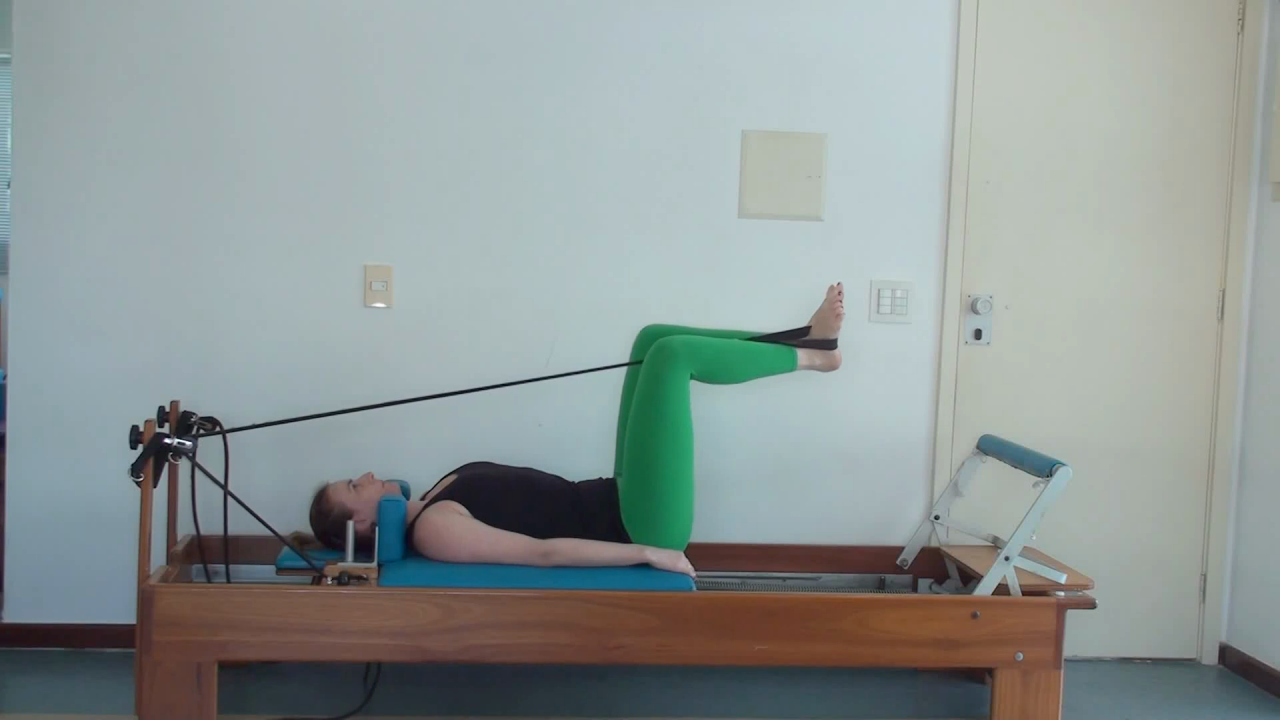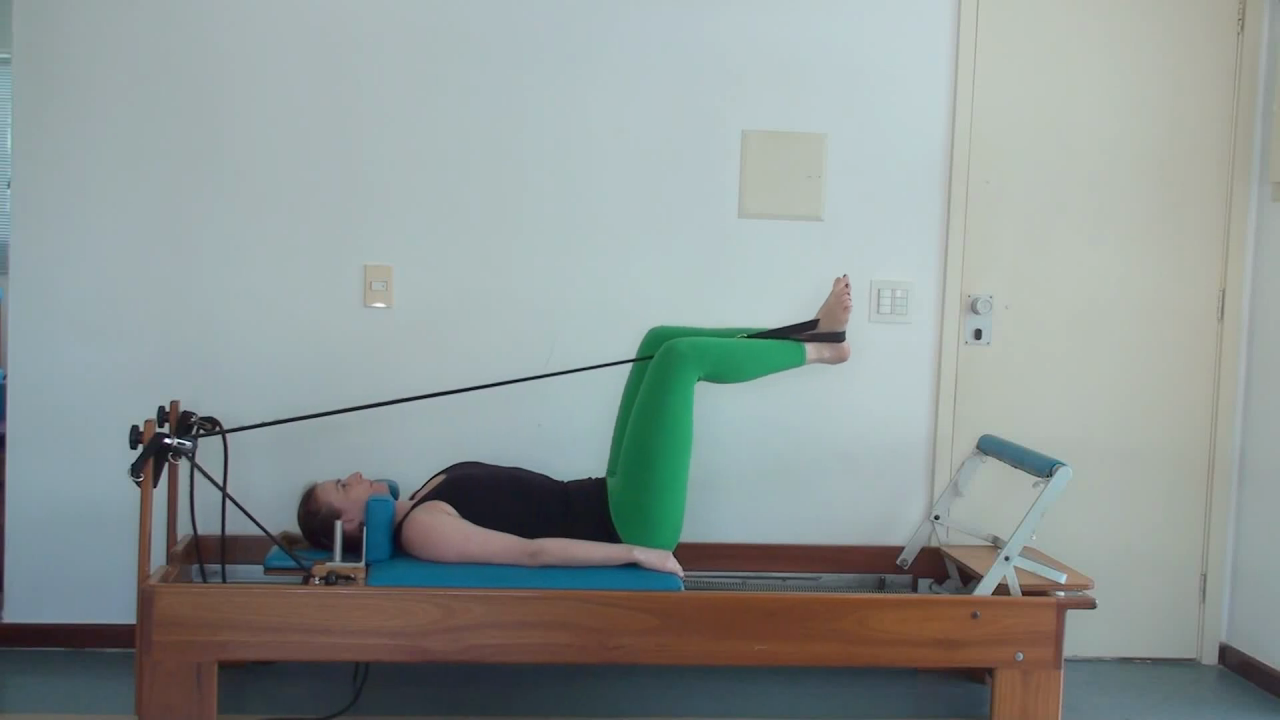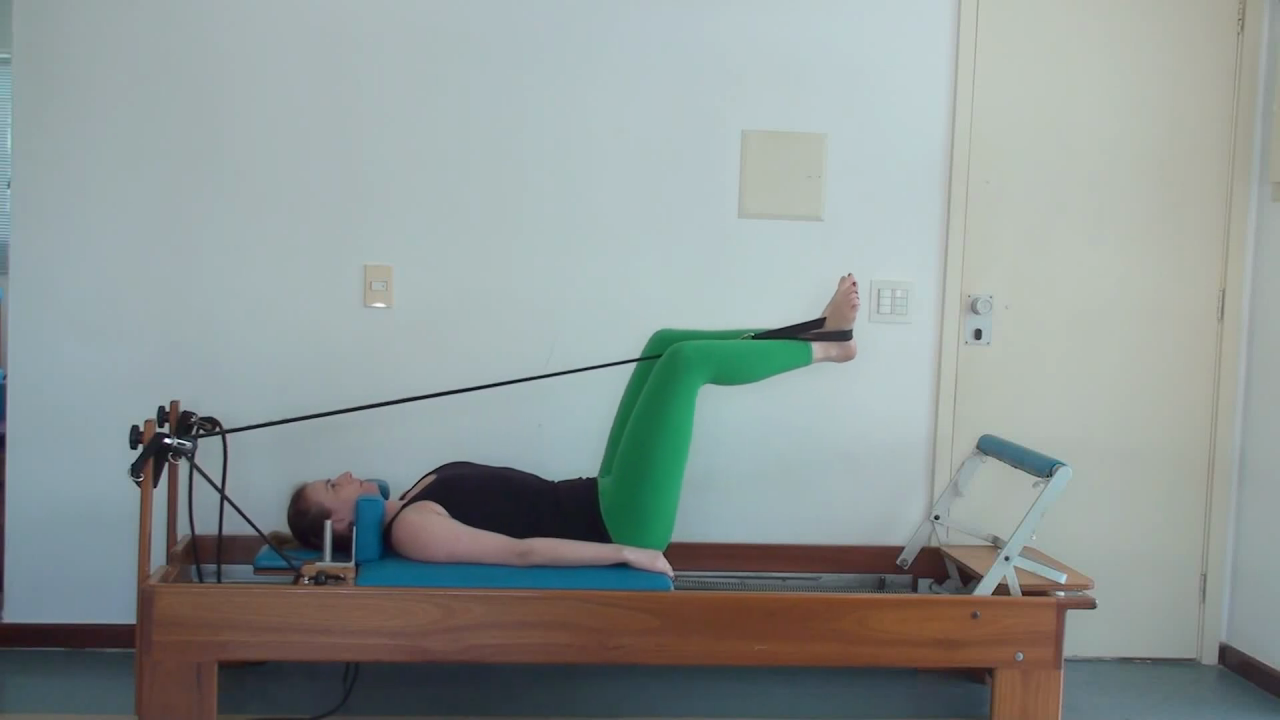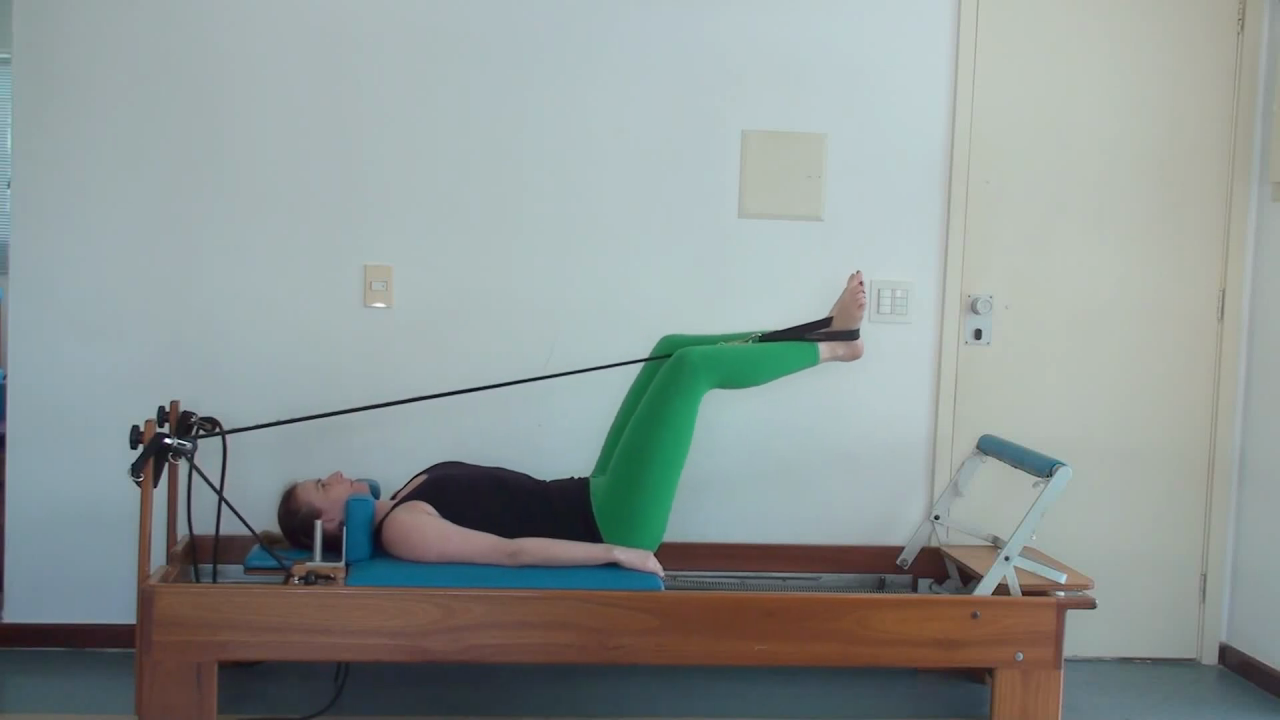
dt=0.3s
person 1, frame 1
left shoulder: (436, 500)
right shoulder: (434, 531)
right elbow: (542, 553)
right wrist: (647, 552)
left hip: (618, 500)
right hip: (641, 525)
left knee: (655, 340)
right knee: (671, 353)
left ankle: (803, 342)
right ankle: (808, 357)
person 1, frame 2
left shoulder: (425, 502)
right shoulder: (421, 532)
right elbow: (531, 553)
right wrist: (636, 554)
left hip: (609, 501)
right hip: (630, 525)
left knee: (661, 341)
right knee: (680, 356)
left ankle: (809, 336)
right ankle: (815, 350)
person 1, frame 3
left shoulder: (418, 498)
right shoulder: (411, 531)
right elbow: (520, 552)
right wrist: (625, 552)
left hip: (599, 499)
right hip: (618, 524)
left knee: (666, 343)
right knee: (685, 361)
left ankle: (812, 335)
right ankle: (822, 350)
person 1, frame 4
left shoulder: (406, 501)
right shoulder: (401, 531)
right elbow: (511, 551)
right wrist: (617, 553)
left hip: (593, 500)
right hip: (609, 523)
left knee: (672, 349)
right knee: (693, 366)
left ankle: (821, 336)
right ankle: (830, 349)
